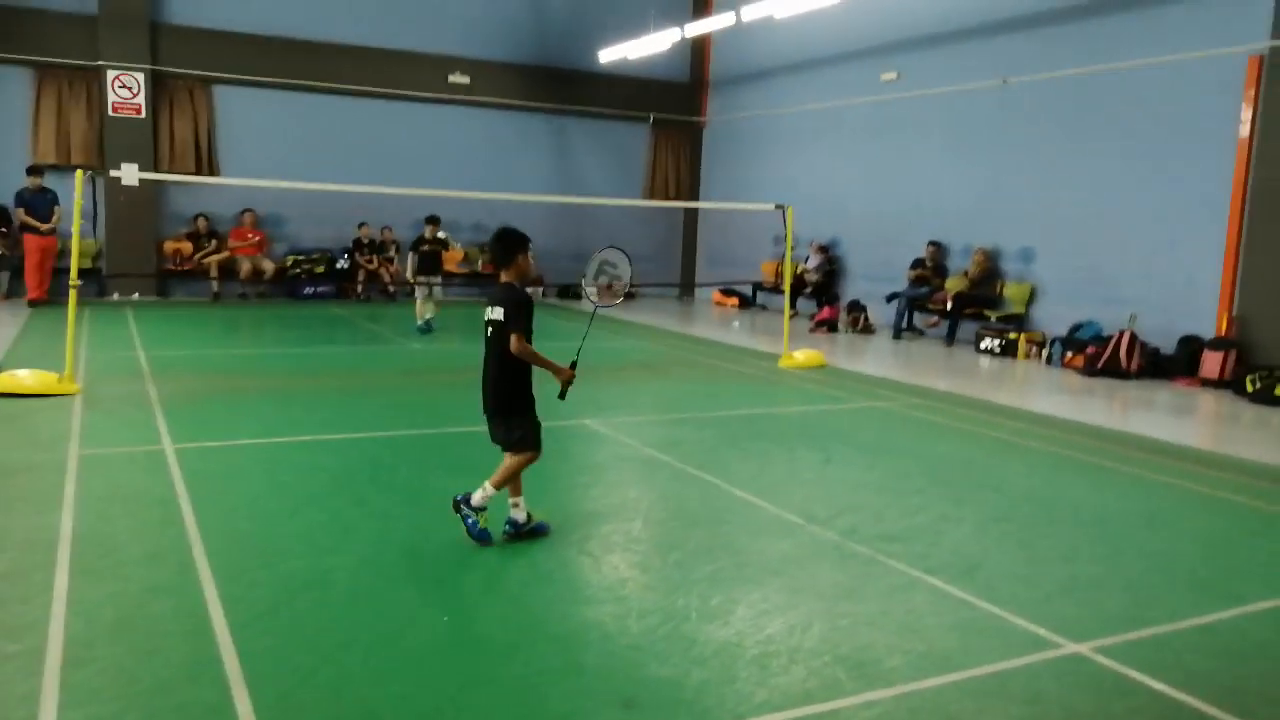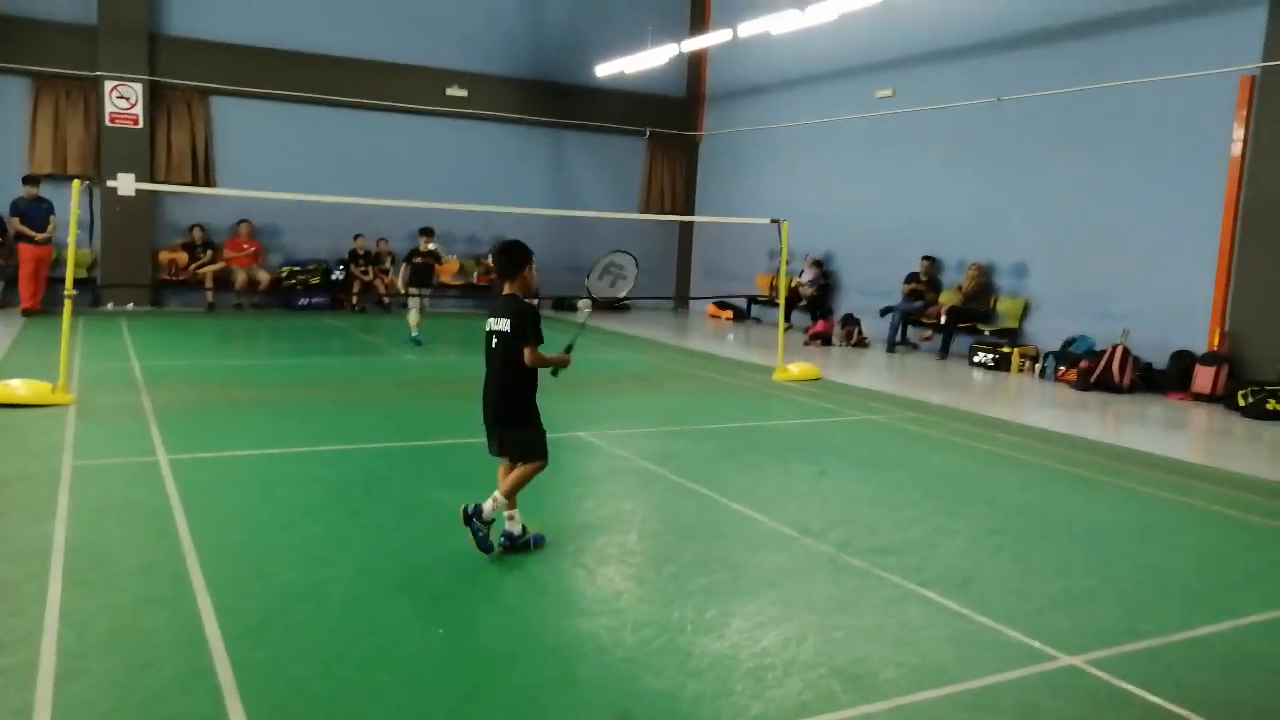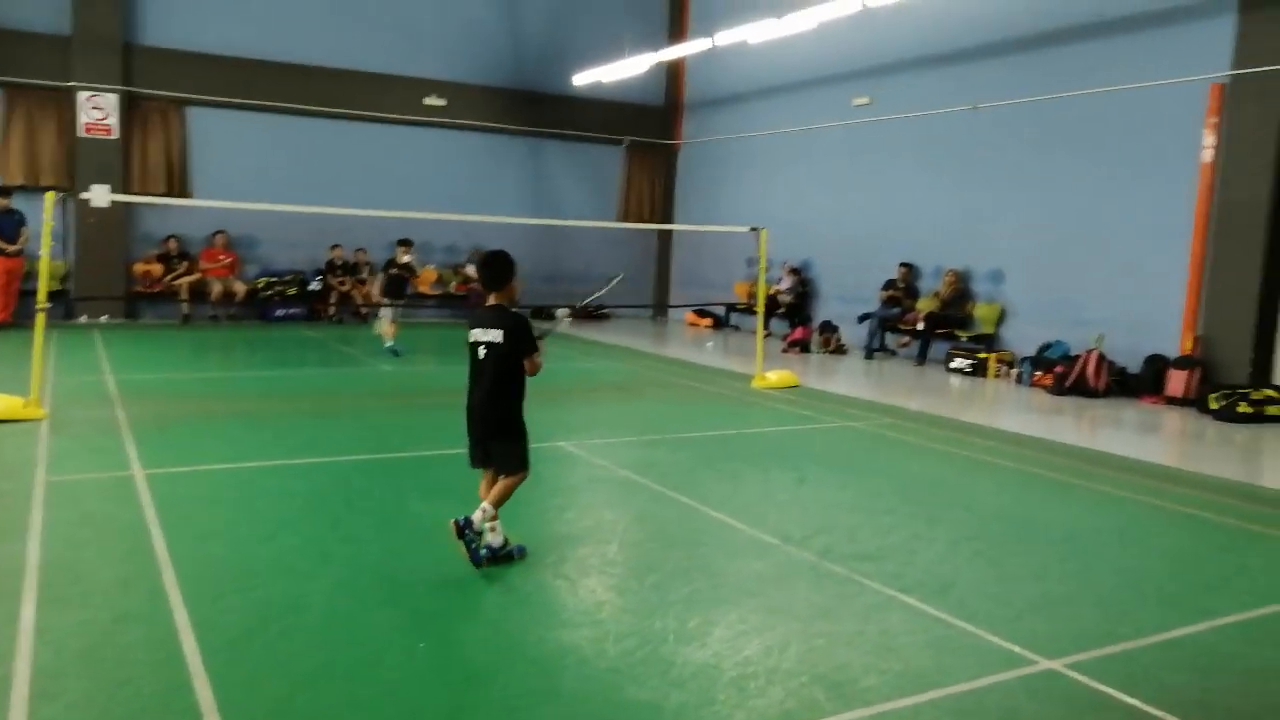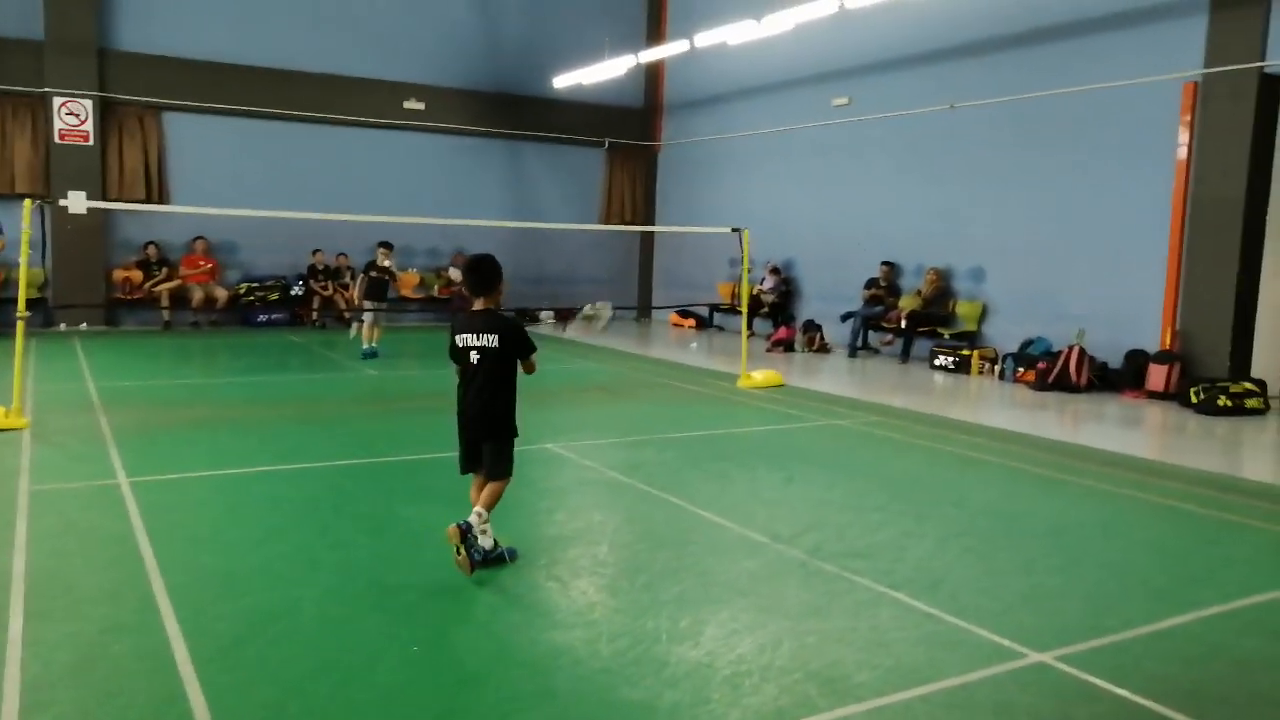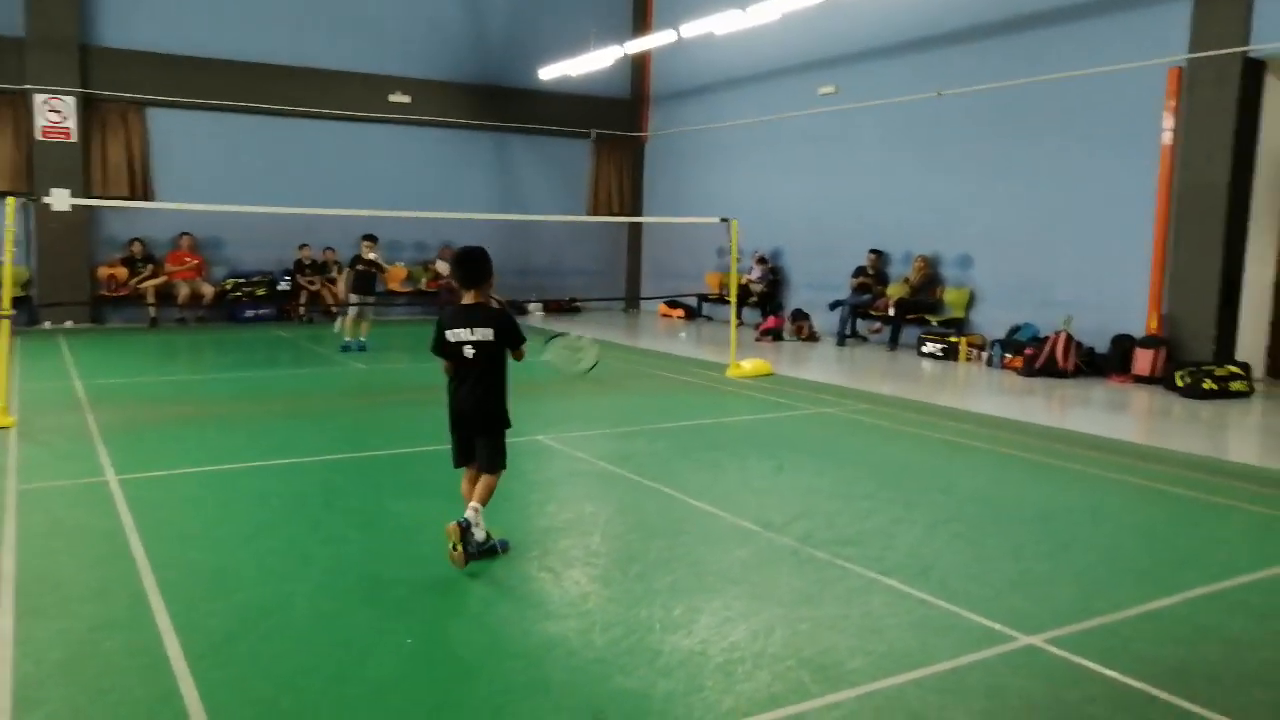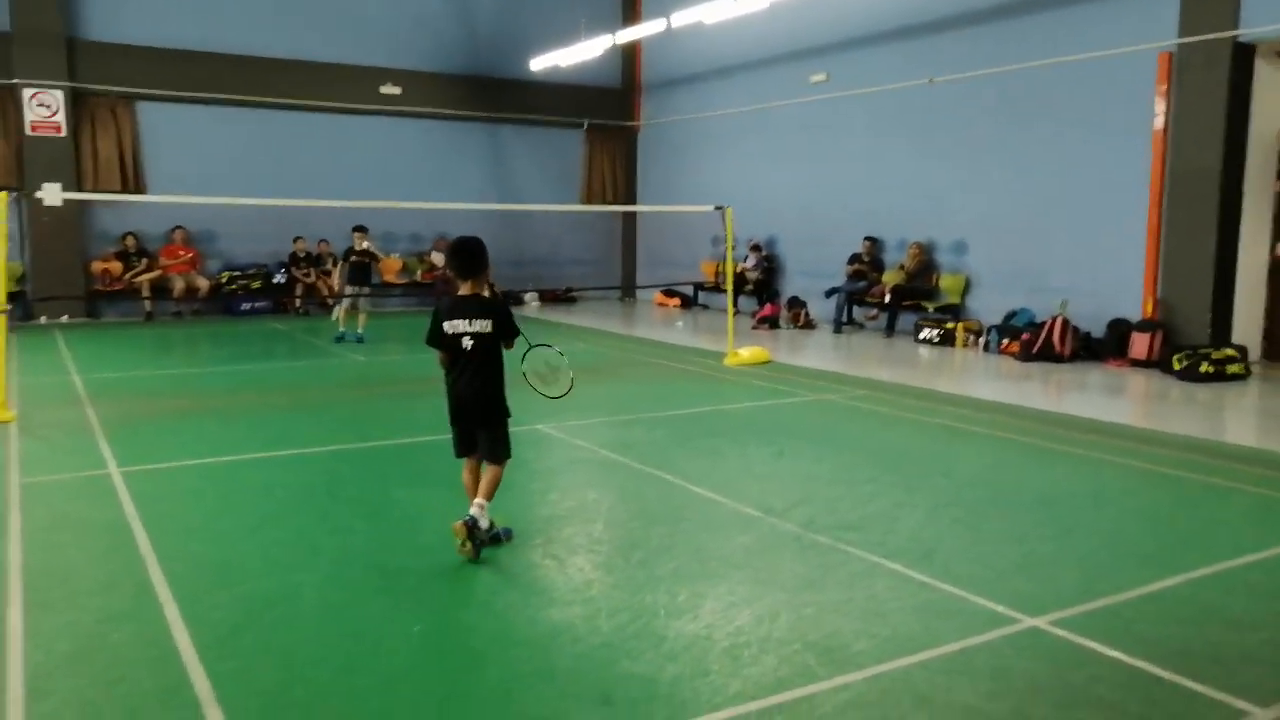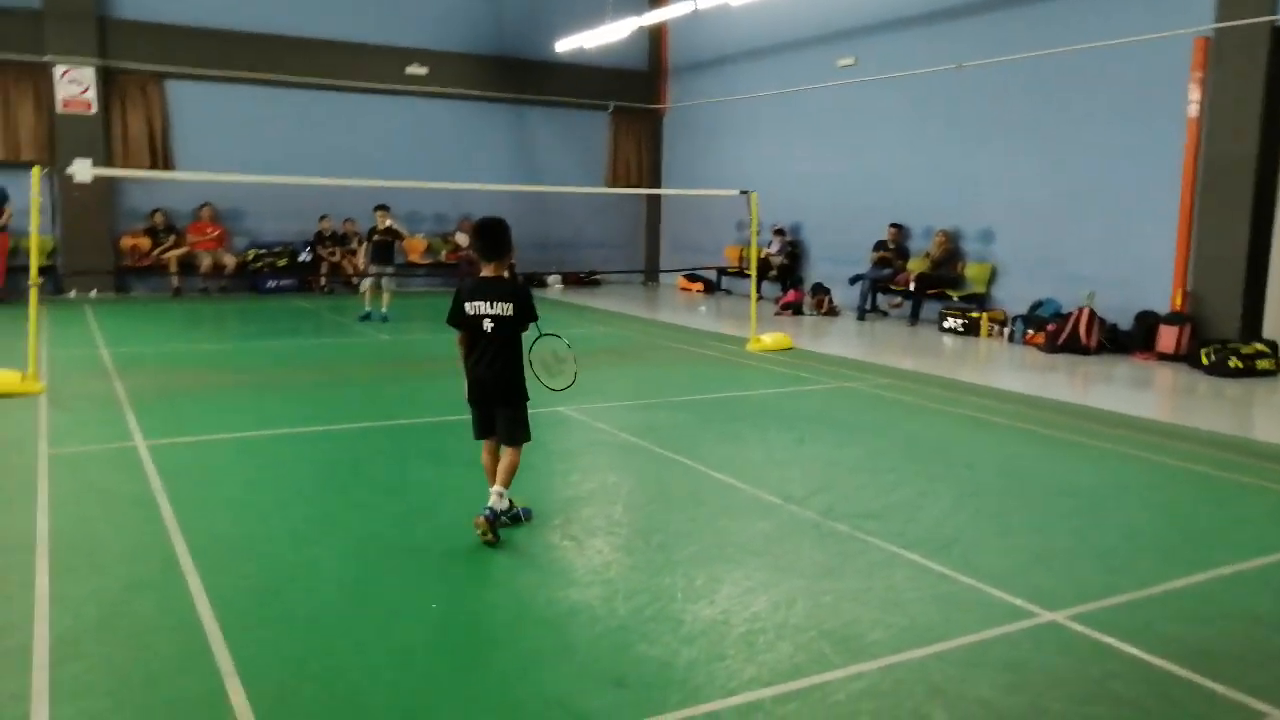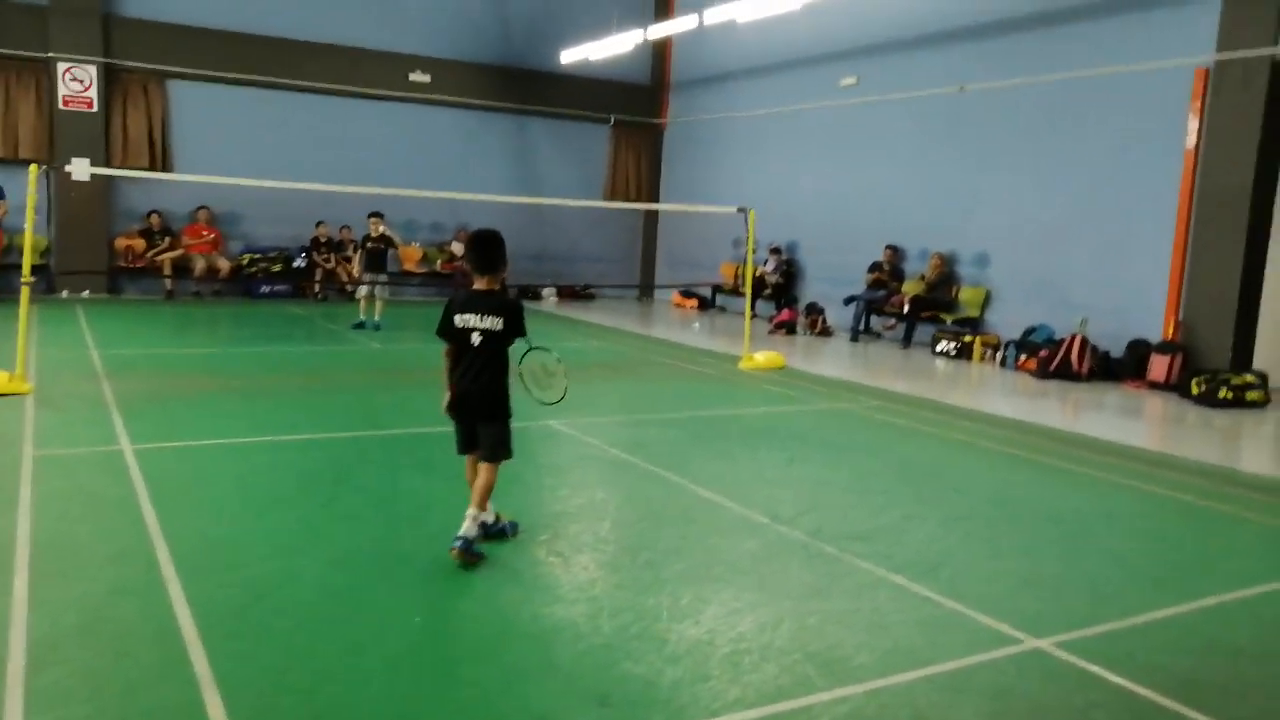
dt=0.1s
person 1, frame 1
left shoulder: (495, 296)
right shoulder: (520, 299)
right elbow: (518, 347)
right wrist: (558, 370)
left hip: (493, 389)
right hip: (512, 391)
left knee: (514, 450)
right knee: (527, 450)
left ankle: (518, 517)
right ankle: (474, 501)
person 1, frame 2
left shoulder: (495, 308)
right shoulder: (526, 311)
right elbow: (530, 359)
right wrist: (558, 360)
left hip: (494, 400)
right hip: (516, 402)
left knee: (510, 461)
right knee: (536, 459)
left ankle: (513, 530)
right ankle: (484, 511)
person 1, frame 3
left shoulder: (476, 319)
right shoulder: (516, 322)
right elbow: (531, 368)
right wrist: (537, 353)
left hip: (477, 409)
right hip: (504, 413)
left knee: (490, 473)
right knee: (515, 472)
left ankle: (493, 541)
right ankle: (473, 523)
person 1, frame 4
left shoulder: (459, 324)
right shoulder: (509, 326)
left elbow: (460, 368)
right elbow: (529, 367)
left hip: (467, 413)
right hip: (496, 415)
left knee: (480, 477)
right knee: (498, 478)
left ankle: (485, 544)
right ankle: (470, 527)
person 1, frame 5
left shoulder: (447, 319)
right shoulder: (500, 317)
left elbow: (448, 366)
right elbow: (518, 355)
left hip: (459, 408)
right hip: (489, 408)
left knee: (471, 471)
right knee: (491, 472)
left ankle: (478, 535)
right ankle: (468, 522)
person 1, frame 6
left shoulder: (443, 310)
right shoulder: (496, 308)
left elbow: (443, 358)
right elbow: (509, 344)
left hip: (458, 398)
right hip: (489, 399)
left knee: (471, 460)
right knee: (495, 462)
left ankle: (481, 525)
right ankle: (475, 518)
person 1, frame 7
left shoulder: (465, 291)
right shoulder: (518, 291)
left elbow: (462, 340)
left hip: (478, 381)
right hip: (508, 382)
left knee: (490, 442)
right knee: (511, 445)
left ankle: (500, 505)
right ankle: (492, 508)
person 1, frame 8
left shoulder: (456, 303)
right shoulder: (509, 306)
left elbow: (449, 352)
left wrist: (449, 389)
left hip: (462, 394)
right hip: (492, 397)
left knee: (473, 458)
right knee: (490, 463)
left ankle: (487, 519)
right ankle: (466, 533)
